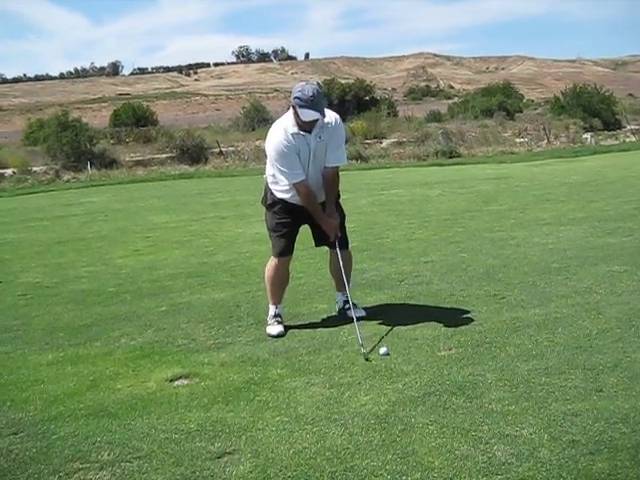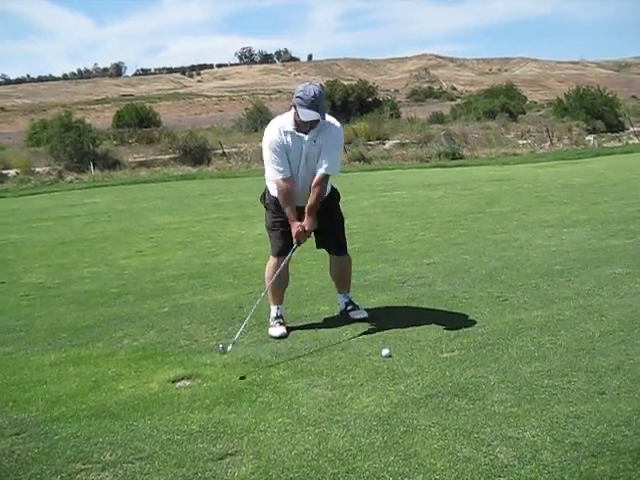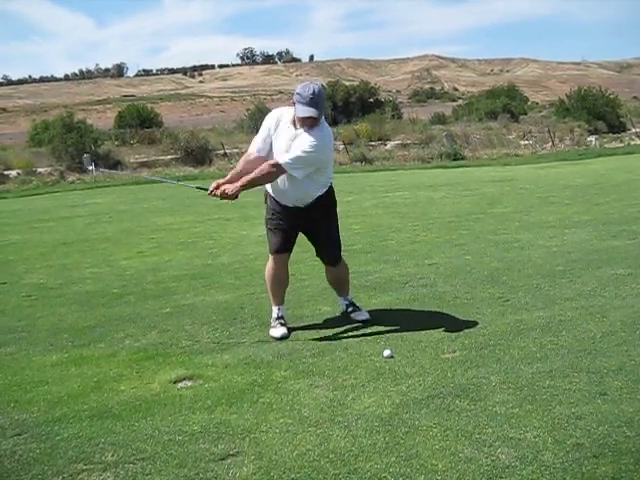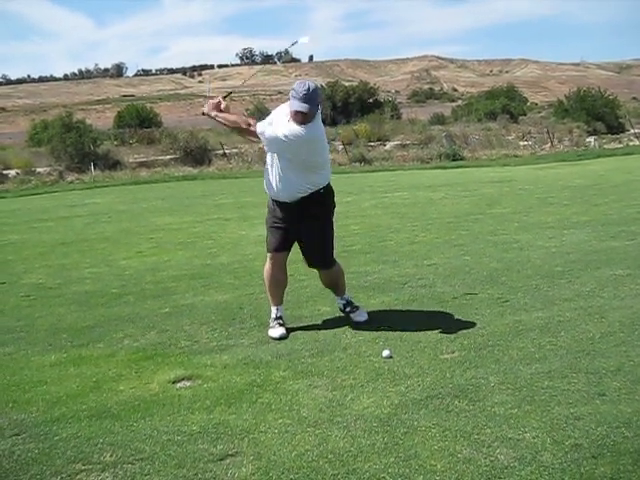
dt=0.2s
person 1, frame 1
left shoulder: (334, 124)
right shoulder: (280, 137)
left elbow: (332, 172)
right elbow: (299, 186)
left wrist: (332, 211)
right wrist: (322, 219)
left hip: (323, 196)
right hip: (285, 201)
left knee: (341, 247)
right knee: (281, 256)
left ankle: (342, 300)
right ankle: (274, 312)
person 1, frame 2
left shoulder: (332, 131)
right shoulder: (276, 131)
left elbow: (321, 179)
right elbow: (283, 182)
left wrist: (310, 217)
right wrist: (293, 221)
left hip: (321, 200)
right hip: (283, 201)
left knee: (339, 252)
right knee: (278, 257)
left ankle: (345, 301)
right ankle: (276, 314)
person 1, frame 3
left shoulder: (319, 140)
right shoulder: (277, 116)
left elbow: (276, 168)
right elbow: (255, 155)
left wrist: (239, 187)
right wrist: (228, 180)
left hip: (316, 205)
right hip: (279, 202)
left knee: (333, 260)
right knee: (277, 258)
left ankle: (347, 302)
right ankle: (278, 315)
person 1, frame 4
left shoulder: (302, 135)
right shoulder: (285, 111)
left elbow: (252, 130)
right elbow: (258, 127)
left wrist: (215, 114)
right wrist: (225, 110)
left hip: (311, 203)
right hip: (280, 201)
left knee: (323, 262)
right knee: (275, 257)
left ankle: (344, 301)
right ankle: (276, 314)
